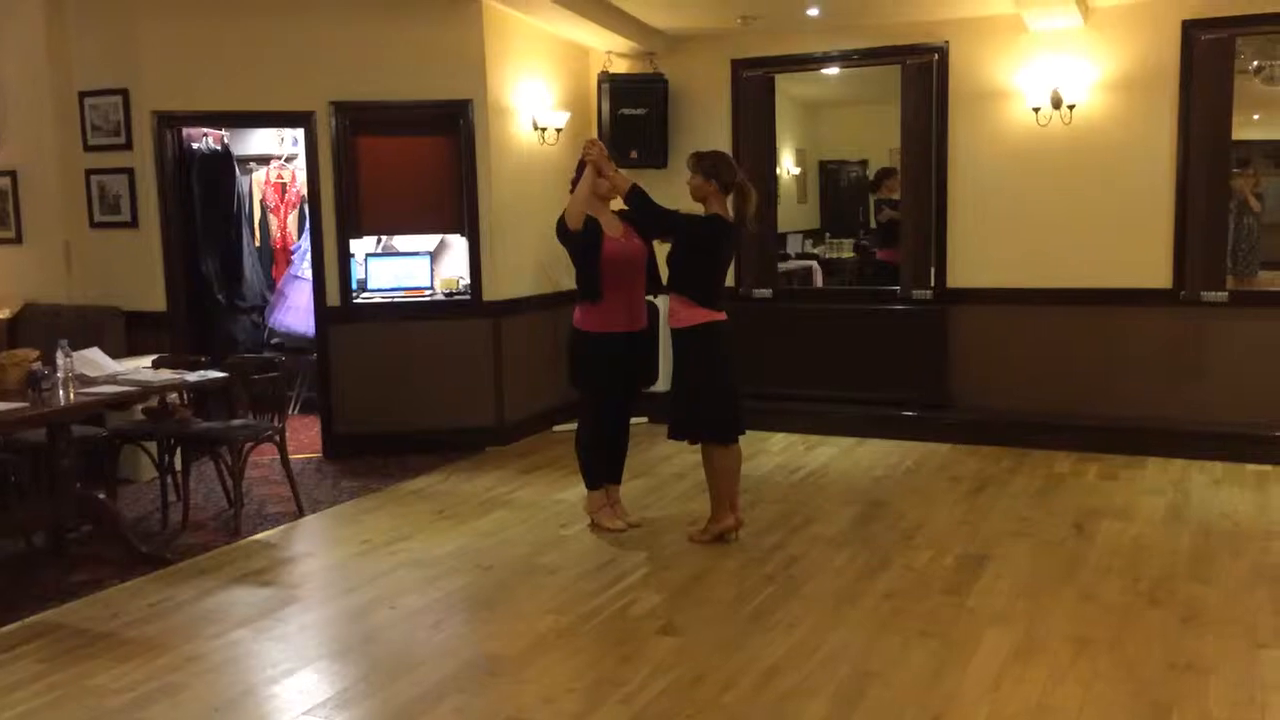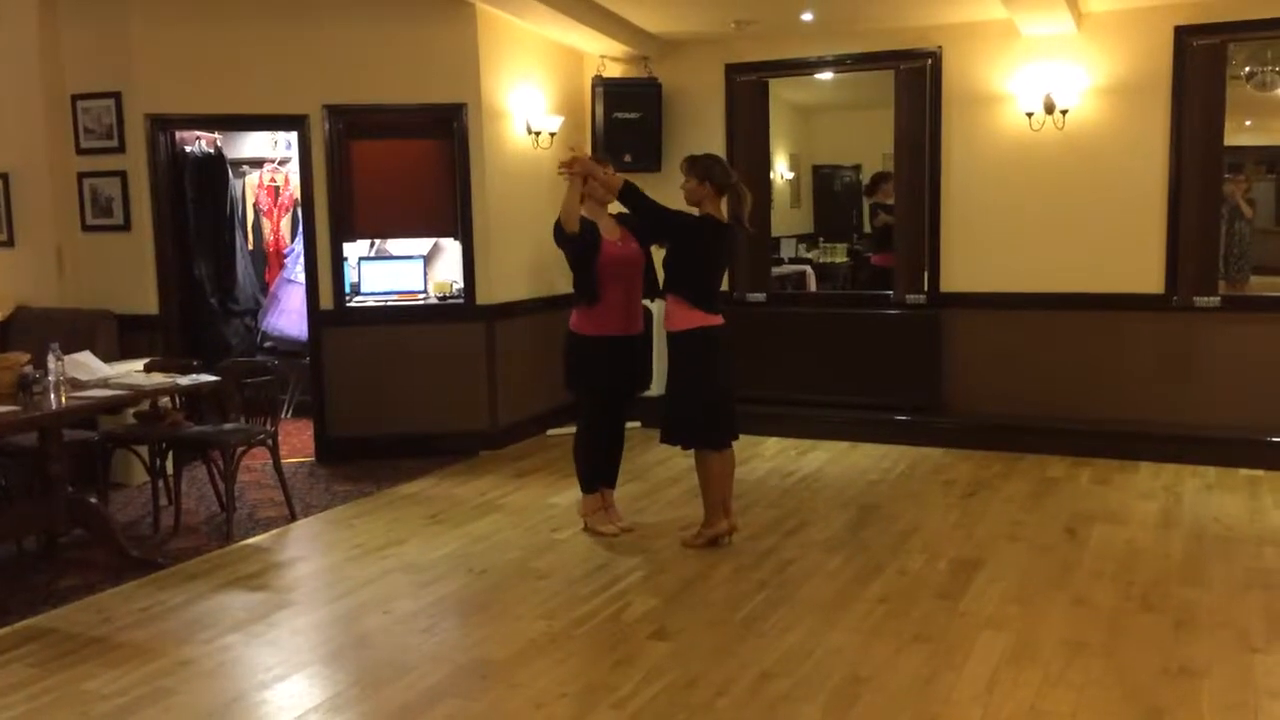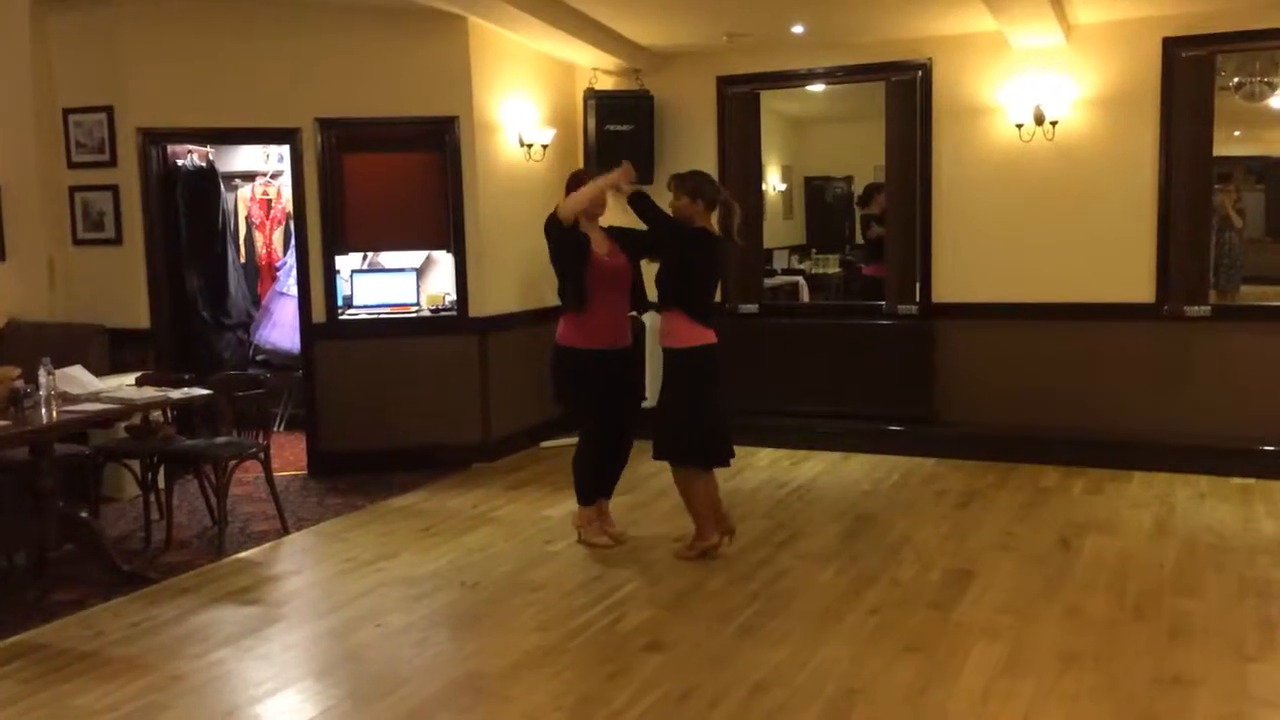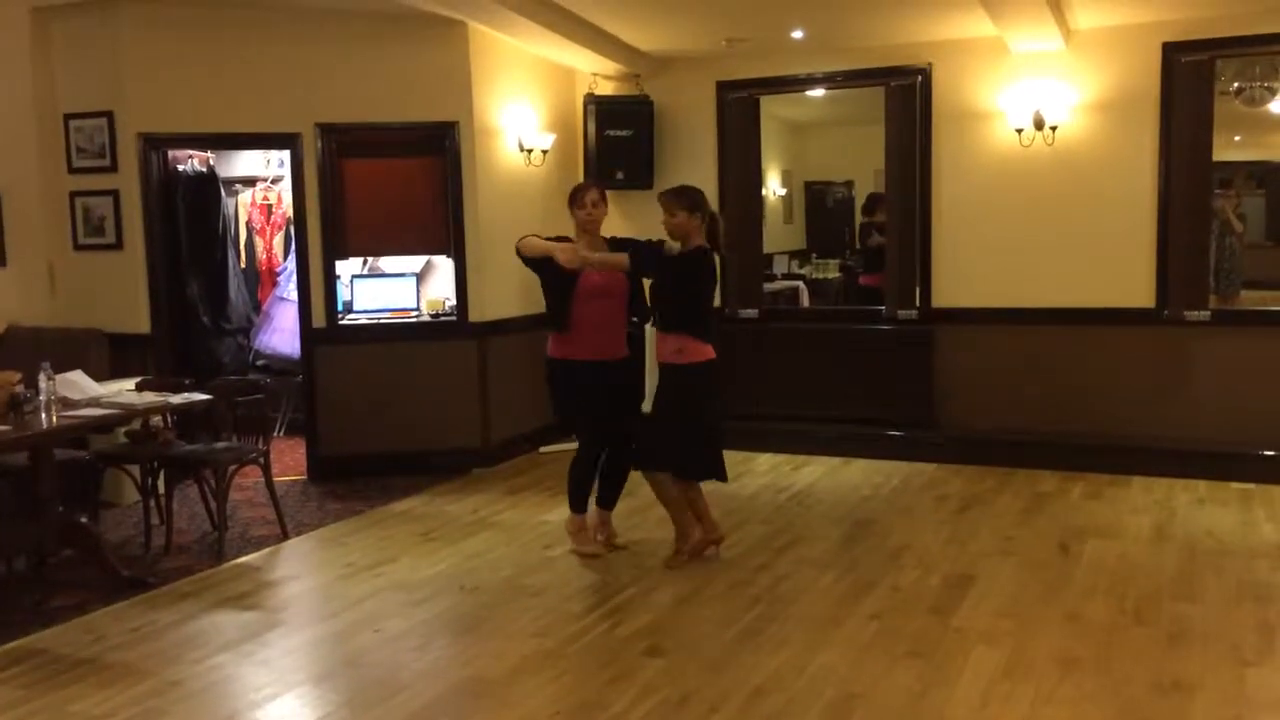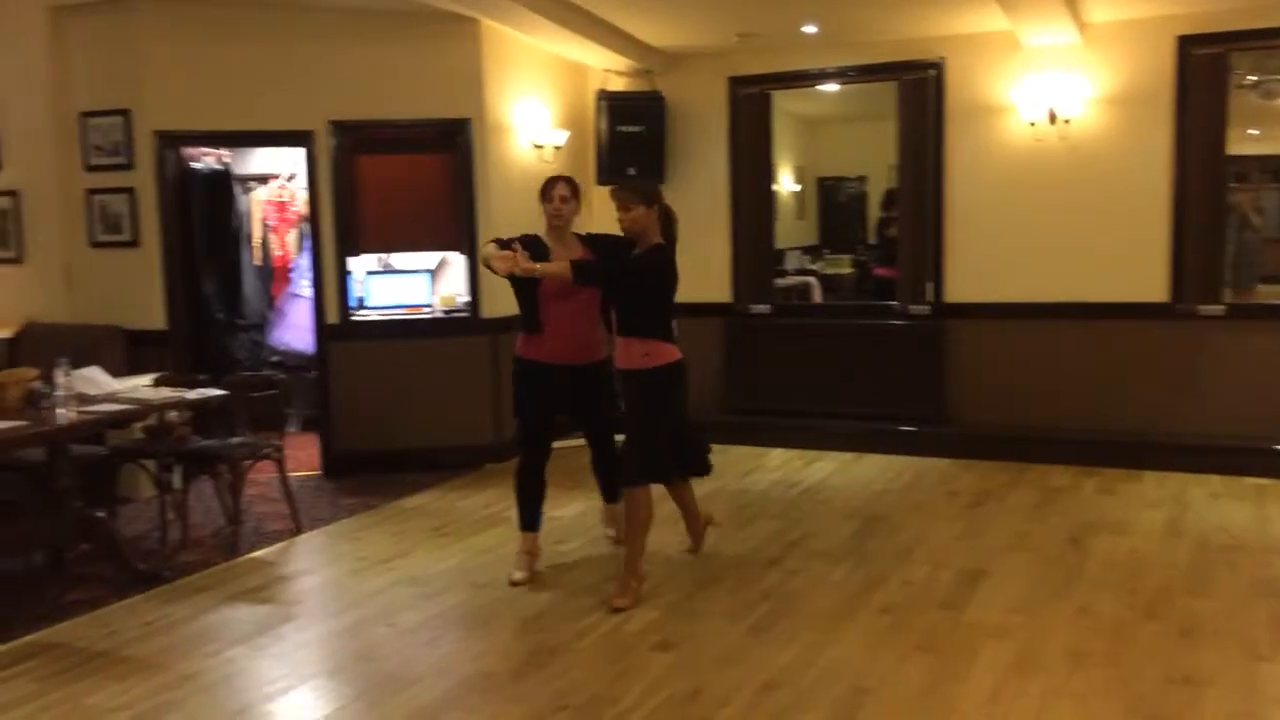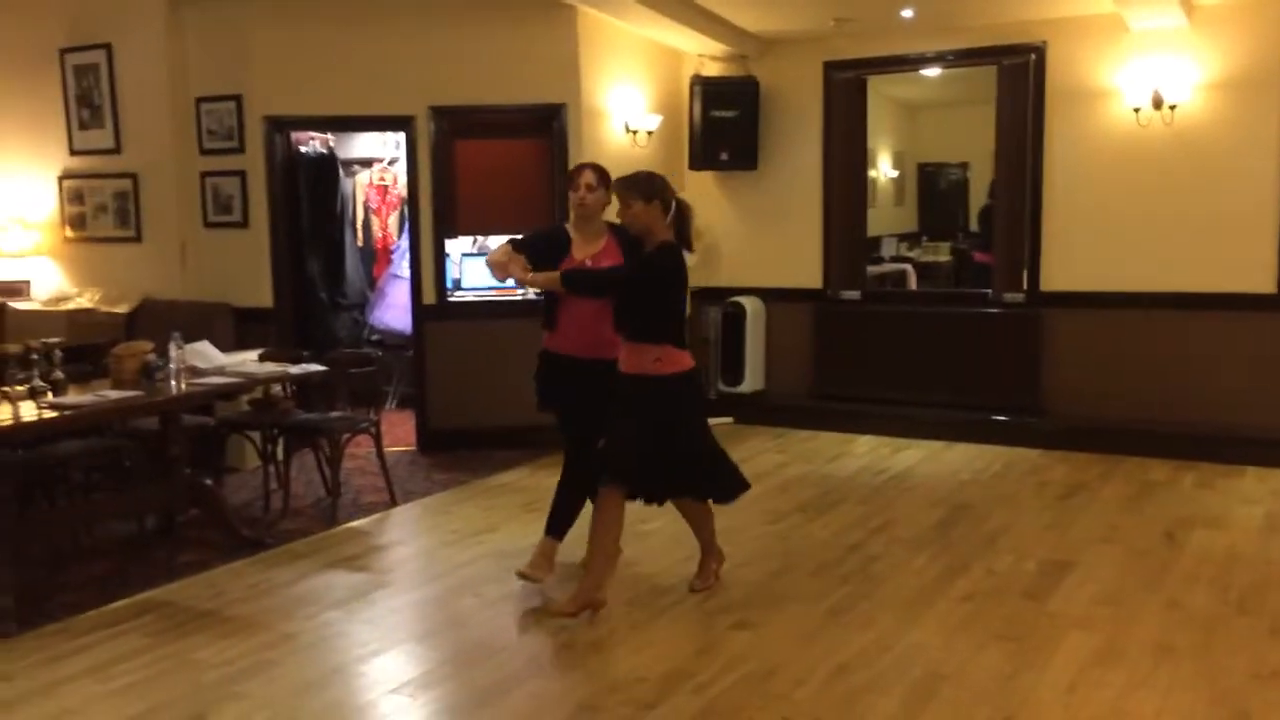
dt=0.5s
person 1, frame 1
left shoulder: (707, 229)
right shoulder: (719, 227)
left elbow: (651, 214)
right elbow: (661, 222)
left wrist: (605, 168)
right wrist: (611, 171)
left hip: (697, 336)
right hip: (710, 332)
left knee: (711, 430)
right knee: (722, 428)
left ankle: (721, 516)
right ankle: (731, 510)
person 1, frame 2
left shoulder: (700, 229)
right shoulder: (718, 229)
left elbow: (643, 206)
right elbow: (656, 224)
left wrist: (594, 171)
right wrist: (600, 174)
left hip: (694, 338)
right hip: (707, 335)
left knee: (703, 434)
right knee: (716, 432)
left ankle: (714, 520)
right ankle: (725, 514)
person 1, frame 3
left shoulder: (695, 241)
right shoulder: (700, 244)
left elbow: (645, 207)
right elbow: (655, 241)
left wrist: (623, 183)
left hip: (688, 355)
right hip: (692, 352)
left knee: (681, 448)
right knee: (689, 446)
left ankle: (706, 532)
right ankle: (718, 521)
person 1, frame 4
left shoulder: (697, 261)
right shoulder: (678, 258)
left elbow: (645, 262)
left wrist: (590, 257)
left hip: (690, 370)
right hip: (679, 368)
left knee: (655, 455)
right knee: (673, 456)
left ankle: (688, 531)
right ankle: (706, 528)
person 1, frame 5
left shoulder: (657, 260)
right shoulder: (633, 255)
left elbow: (600, 273)
left wrist: (535, 269)
left hip: (657, 372)
right hip: (634, 371)
left knee: (639, 470)
right knee: (659, 460)
left ankle: (632, 573)
right ankle: (696, 518)
person 1, frame 6
left shoulder: (663, 261)
right shoulder: (650, 257)
left elbow: (599, 282)
left wrist: (531, 279)
left hip: (668, 384)
right hip: (636, 382)
left knee: (680, 482)
right knee: (611, 483)
left ankle: (711, 554)
right ankle: (593, 585)
person 2, frame 1
left shoulder: (632, 221)
right shoulder: (582, 226)
right elbow: (569, 225)
right wrist: (590, 168)
left hip: (634, 335)
right hip: (596, 338)
left knee: (621, 417)
right knee: (595, 417)
left ankle: (614, 496)
right ankle: (596, 502)
person 2, frame 2
left shoulder: (630, 225)
right shoulder: (579, 229)
right elbow: (565, 228)
right wrist: (575, 175)
left hip: (629, 338)
right hip: (591, 341)
left knee: (616, 421)
right knee: (593, 421)
left ankle: (608, 501)
right ankle: (590, 506)
person 2, frame 3
left shoulder: (621, 239)
right shoulder: (567, 240)
right elbow: (560, 213)
right wrist: (610, 181)
left hip: (620, 352)
right hip: (579, 354)
left knee: (623, 432)
right knee: (594, 434)
left ankle: (602, 506)
right ankle: (586, 517)
person 2, frame 4
left shoulder: (624, 249)
right shoulder: (560, 250)
right elbow: (524, 245)
right wrist: (555, 250)
left hip: (618, 364)
right hip: (572, 365)
left knee: (623, 443)
right knee: (592, 442)
left ankle: (604, 519)
right ankle: (577, 523)
person 2, frame 5
left shoulder: (597, 248)
right shoulder: (529, 247)
right elbow: (490, 250)
right wrist: (495, 257)
left hip: (590, 367)
right hip: (538, 368)
left knee: (603, 444)
right knee: (532, 454)
left ankle: (612, 514)
right ankle: (528, 546)
person 2, frame 6
left shoulder: (627, 240)
right shoulder: (552, 239)
right elbow: (509, 253)
right wrist: (502, 260)
left hip: (607, 366)
right hip: (561, 363)
left knee: (579, 455)
right knee: (583, 451)
left ankle: (548, 549)
